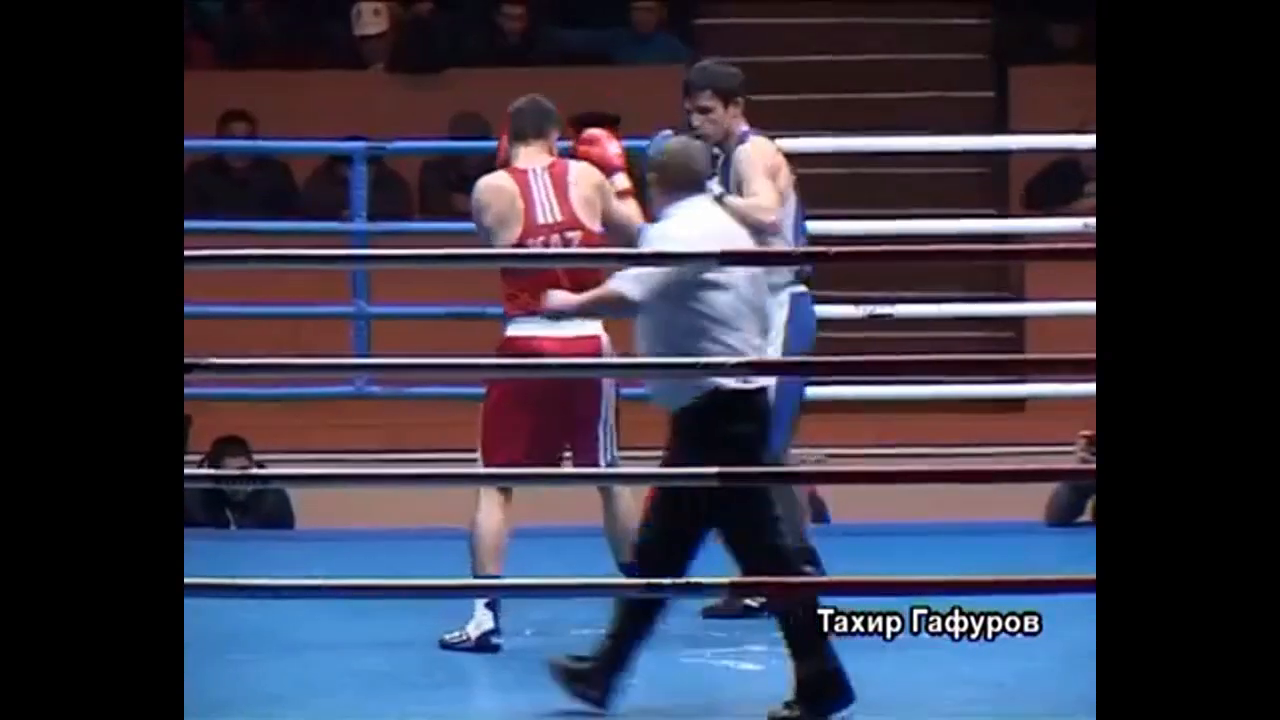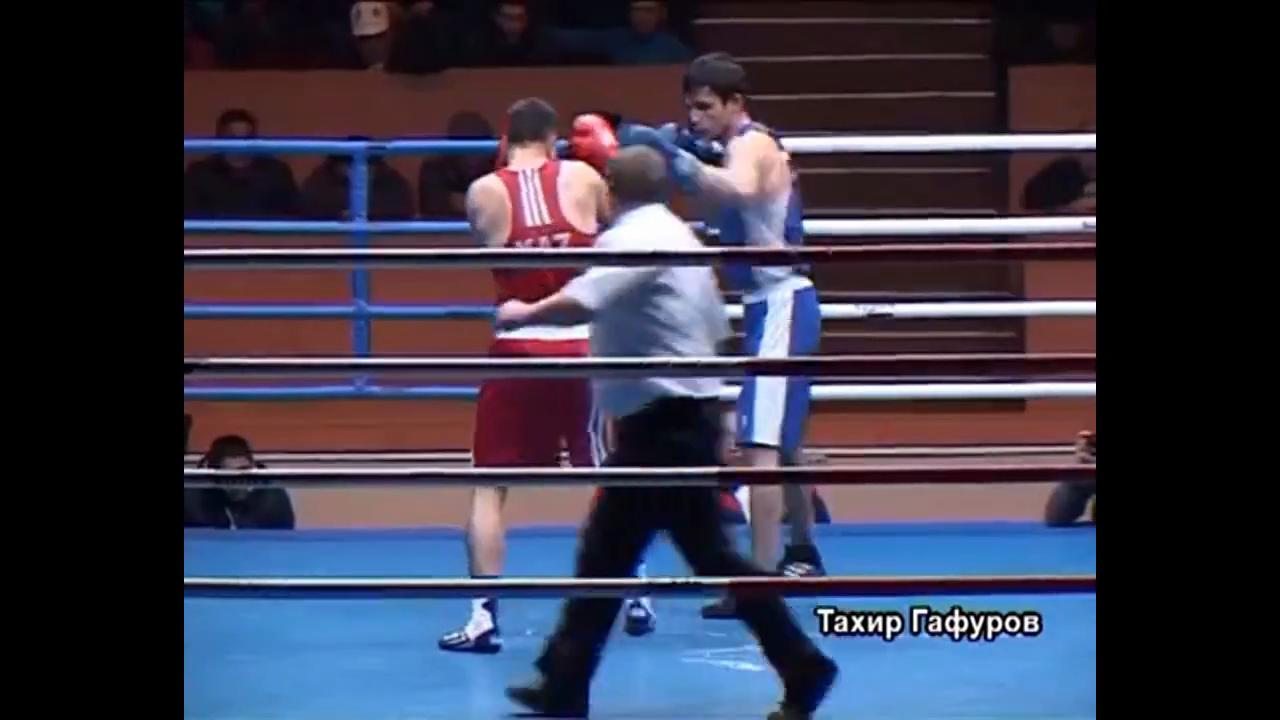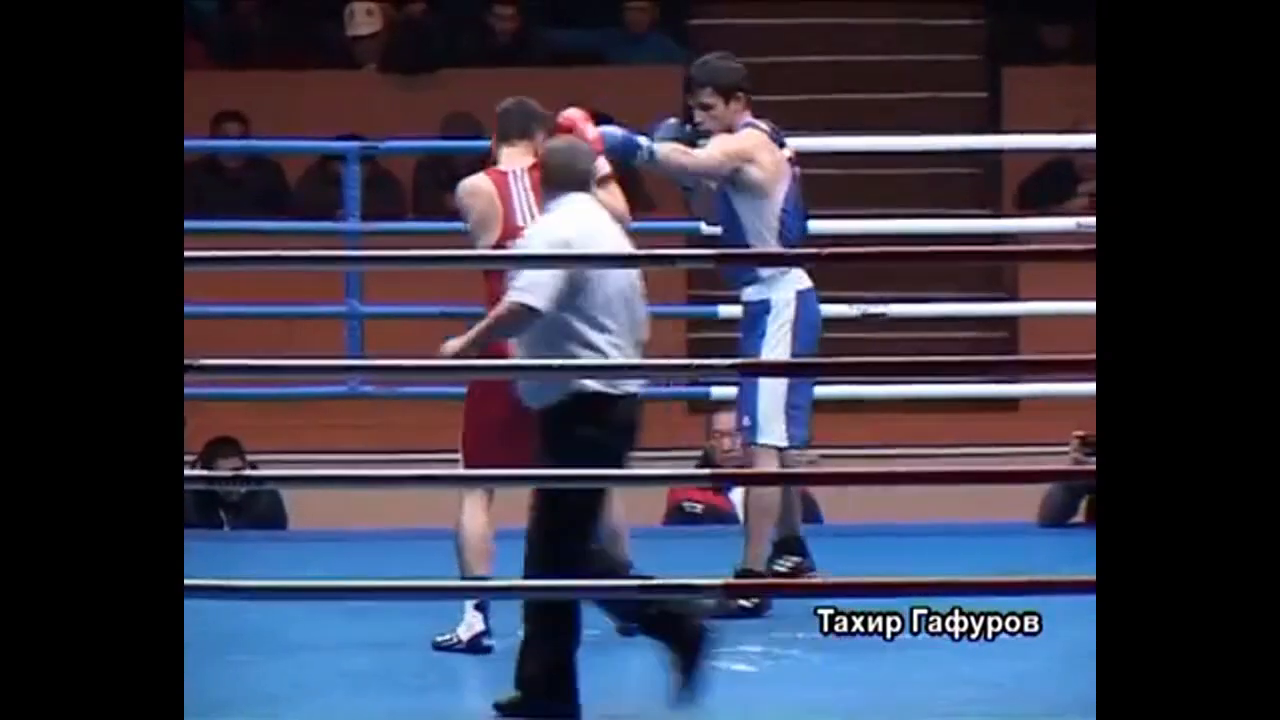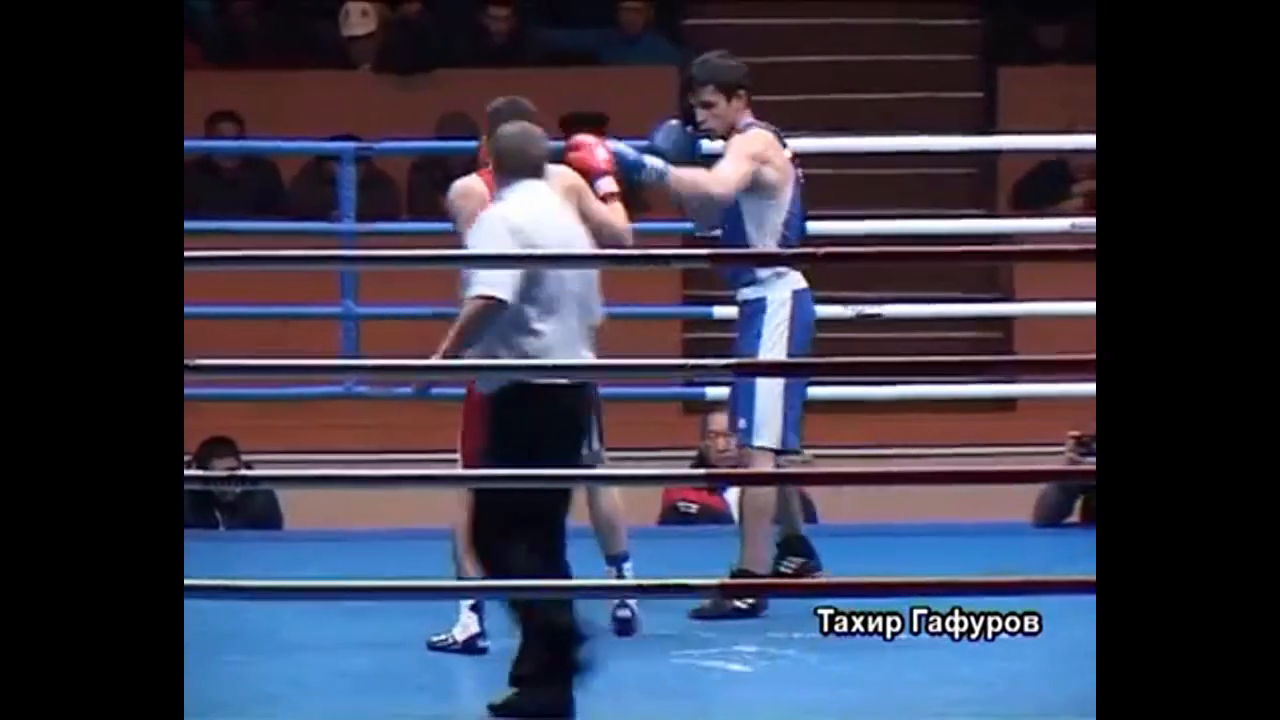
dt=0.1s
person 1, frame 1
left shoulder: (677, 232)
right shoulder: (728, 230)
left elbow: (625, 294)
right elbow: (758, 320)
left wrist: (568, 304)
left hip: (717, 409)
right hip: (723, 405)
left knee: (762, 548)
right knee: (658, 545)
right ankle: (603, 670)
person 1, frame 2
left shoulder: (628, 238)
right shoulder: (683, 239)
left elbow: (579, 301)
right elbow: (713, 331)
left wrist: (524, 314)
left hip: (664, 418)
right hip: (683, 413)
left knee: (710, 552)
right knee: (607, 550)
left ankle: (801, 665)
person 1, frame 3
left shoulder: (554, 231)
right shoulder: (609, 234)
left elbow: (523, 307)
right elbow: (638, 330)
left wrist: (465, 344)
left hip: (579, 411)
right hip: (612, 404)
left knee: (564, 551)
right knee: (550, 548)
left ankle: (675, 623)
person 1, frame 4
left shoulder: (503, 219)
right shoulder: (569, 221)
left elbow: (488, 302)
right elbow: (590, 317)
left wrist: (443, 358)
left hip: (526, 399)
right hip: (572, 395)
left knee: (498, 538)
right knee: (546, 540)
left ankle: (554, 654)
person 2, frame 1
left shoulder: (753, 153)
right shoulder: (730, 156)
left elbow: (765, 217)
left wrist: (710, 193)
left hip: (779, 310)
right hip: (764, 309)
right knee: (768, 445)
right ankle: (803, 557)
person 2, frame 2
left shoulder: (750, 148)
right shoulder: (748, 149)
left elbow: (738, 190)
right elbow: (723, 214)
left wrist: (677, 161)
right wrist: (683, 161)
left hip: (782, 305)
right hip: (772, 304)
left knee: (761, 444)
right knee: (778, 440)
right ankle: (802, 552)
person 2, frame 3
left shoulder: (745, 143)
right shoulder: (756, 144)
left elbow: (694, 164)
right elbow: (721, 212)
left wrist: (633, 145)
right wrist: (679, 165)
left hip: (779, 303)
right hip: (770, 302)
left knee: (763, 443)
right knee: (773, 438)
left ankle: (751, 581)
right ankle: (790, 548)
person 2, frame 4
left shoulder: (754, 144)
right shoulder: (738, 147)
left elbow: (714, 190)
right elbow: (703, 205)
left wrist: (642, 162)
right wrist: (672, 169)
left hip: (776, 305)
right hip: (760, 306)
left knee: (758, 448)
right knee: (762, 442)
left ankle: (750, 584)
right ankle: (795, 551)
person 3, frame 1
left shoulder: (489, 188)
right shoulder: (587, 176)
right elbow: (636, 229)
right wrist: (615, 166)
left hip: (526, 346)
right hip: (587, 344)
left knee: (494, 483)
right knee: (608, 475)
left ankle: (485, 615)
person 3, frame 2
left shoulder: (482, 191)
right shoulder: (581, 177)
right wrist: (610, 160)
left hip: (520, 349)
right hip: (580, 346)
left knee: (489, 485)
left ankle: (484, 616)
person 3, frame 3
left shoulder: (471, 190)
right elbow: (621, 221)
right wrist: (597, 157)
left hip: (508, 350)
left knee: (478, 487)
left ankle: (475, 618)
person 3, frame 4
left shoulder: (464, 192)
right shoulder: (564, 181)
right elbow: (622, 235)
right wrist: (601, 173)
left knee: (477, 490)
right knee: (592, 471)
left ankle: (470, 618)
right ankle: (623, 594)
